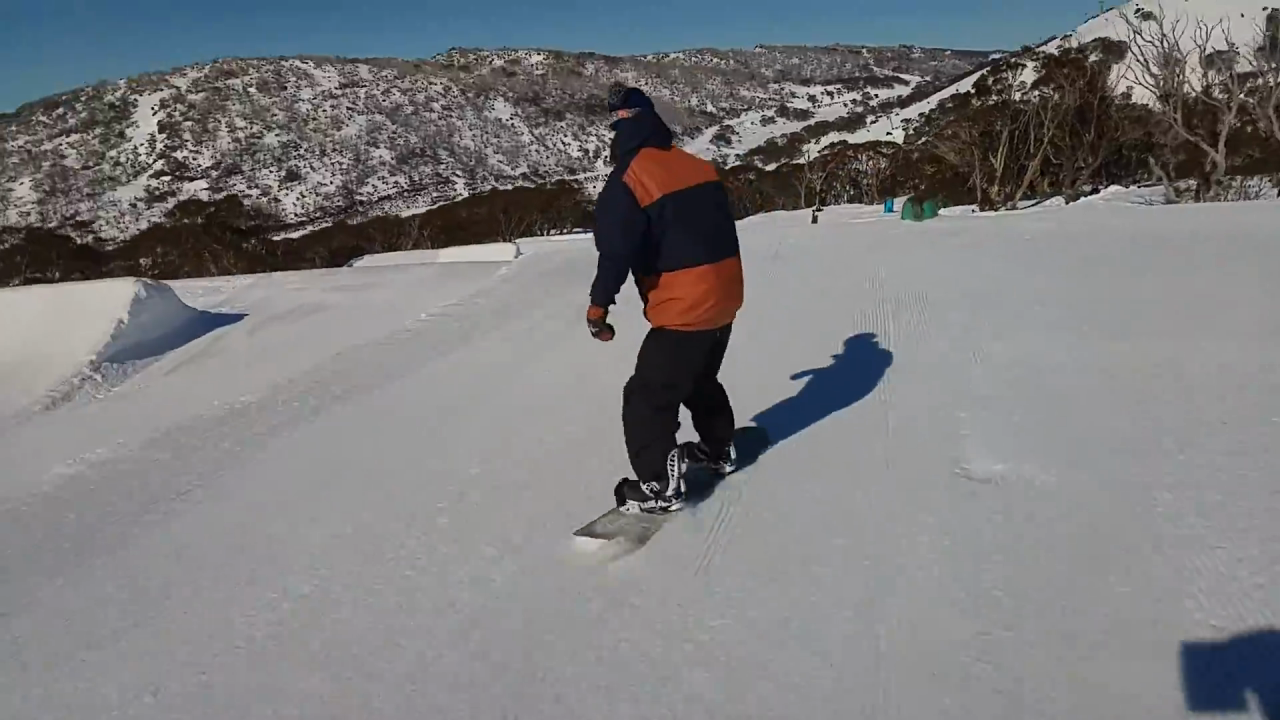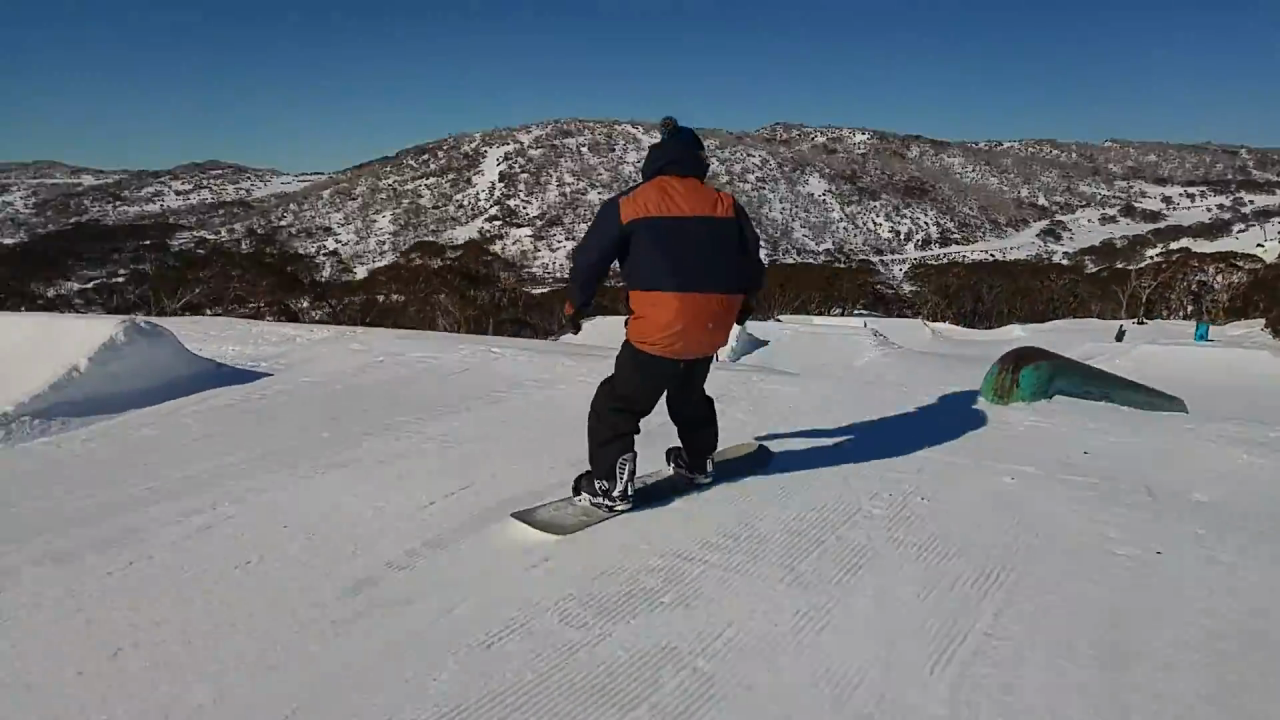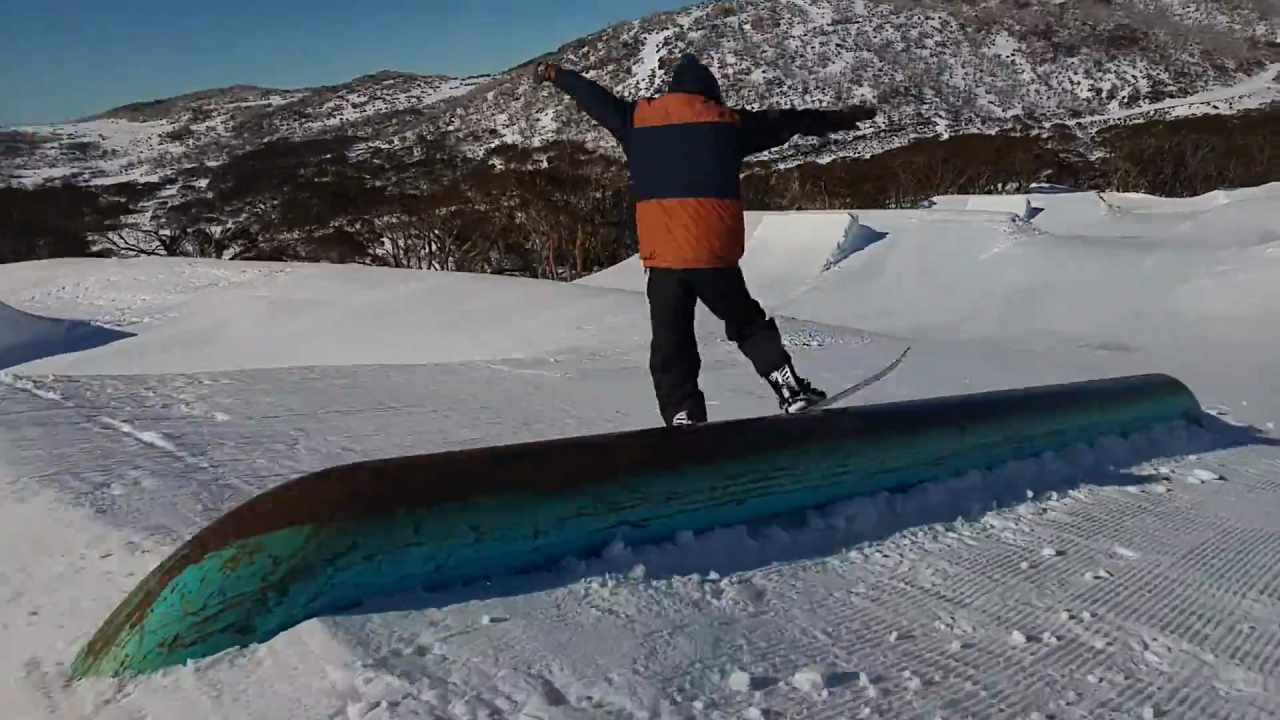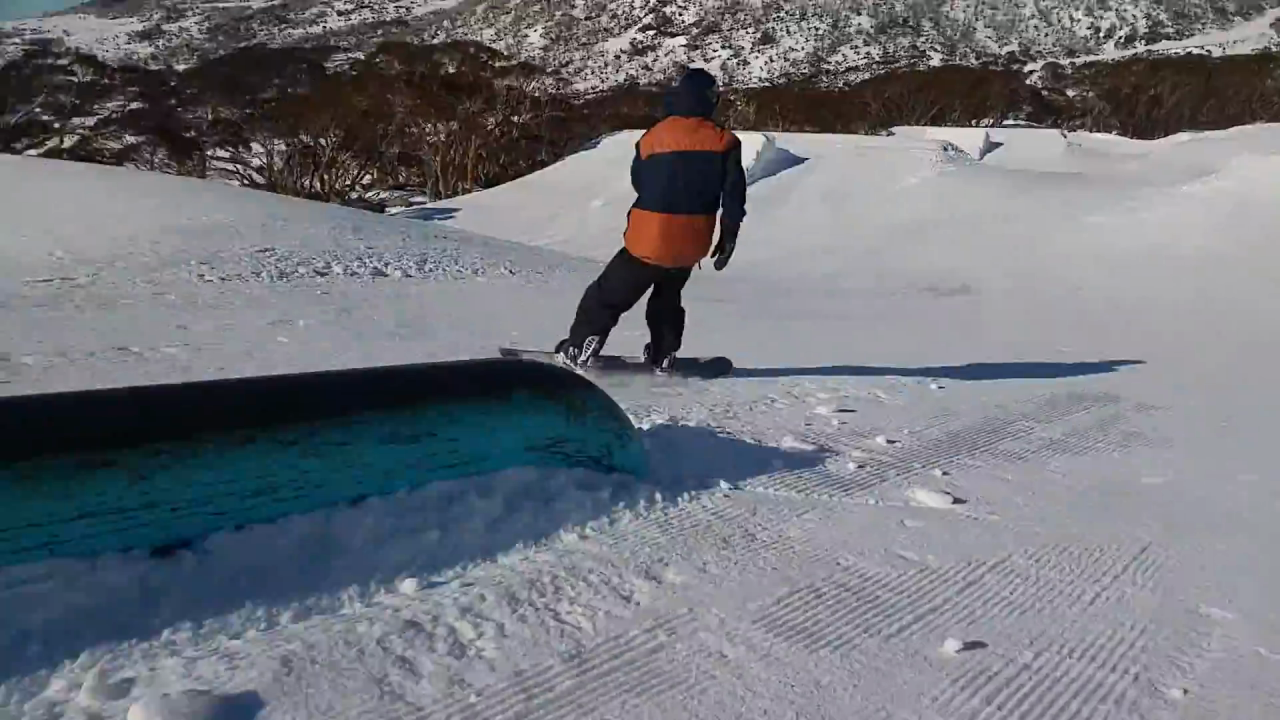
dt=1s
person 1, frame 1
left shoulder: (627, 180)
right shoulder: (699, 167)
left elbow: (616, 250)
left wrist: (599, 302)
left hip: (683, 306)
right hip: (723, 295)
left knee: (647, 396)
right knee: (698, 379)
left ankle: (658, 485)
right ankle: (717, 449)
person 1, frame 2
left shoulder: (630, 203)
right shoulder: (724, 202)
left elbow: (590, 257)
right elbow: (751, 263)
left wrist: (576, 303)
right wrist: (744, 301)
left hip: (661, 326)
right hip: (713, 324)
left knee: (616, 404)
right knee: (689, 393)
left ankle: (611, 484)
right ankle: (699, 461)
person 1, frame 3
left shoulder: (639, 115)
right shoulder: (728, 118)
left elbow: (597, 100)
right elbow: (789, 123)
left wrist: (556, 75)
right wrist: (844, 117)
left hip: (665, 245)
right hip: (718, 239)
left knee: (670, 343)
right knee: (744, 320)
left ankle: (684, 417)
right ankle: (792, 389)
person 1, frame 4
left shoulder: (650, 138)
right shoulder: (724, 140)
right elbow: (733, 192)
right wrist: (728, 235)
left hip: (649, 237)
right hip: (691, 241)
left knee: (608, 296)
right knee: (667, 299)
left ankle: (579, 352)
right ankle: (663, 356)
